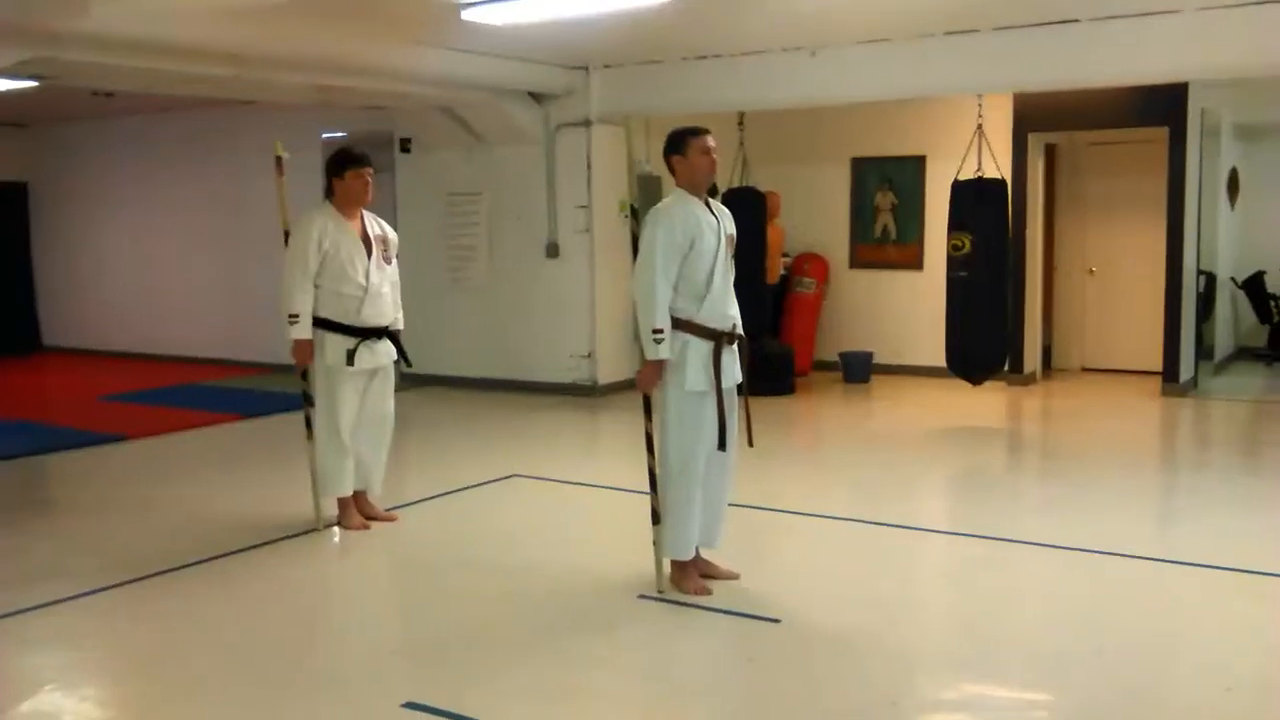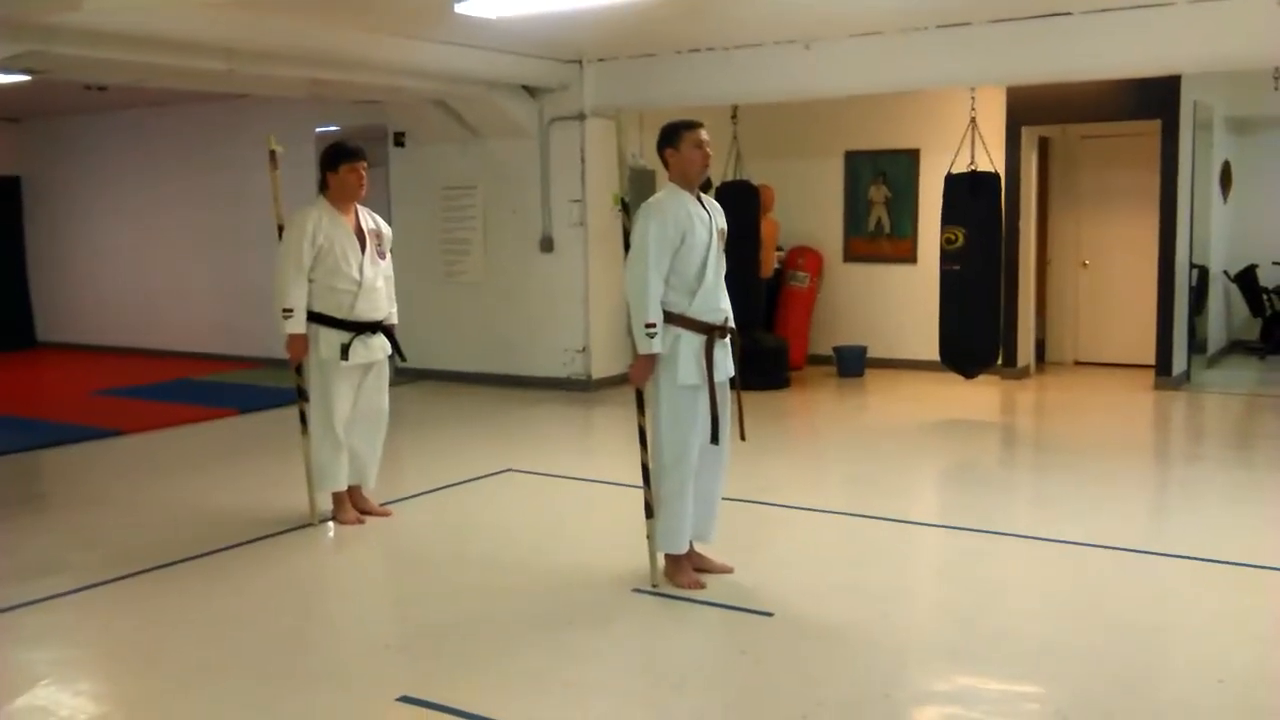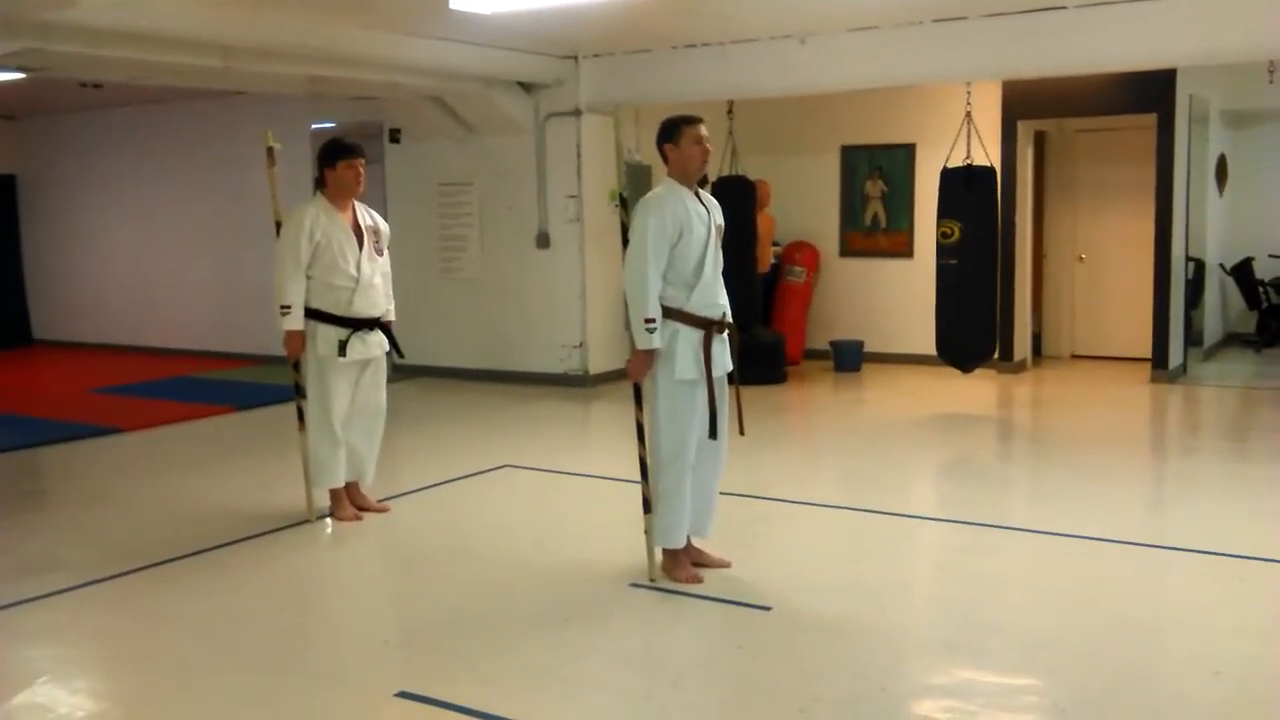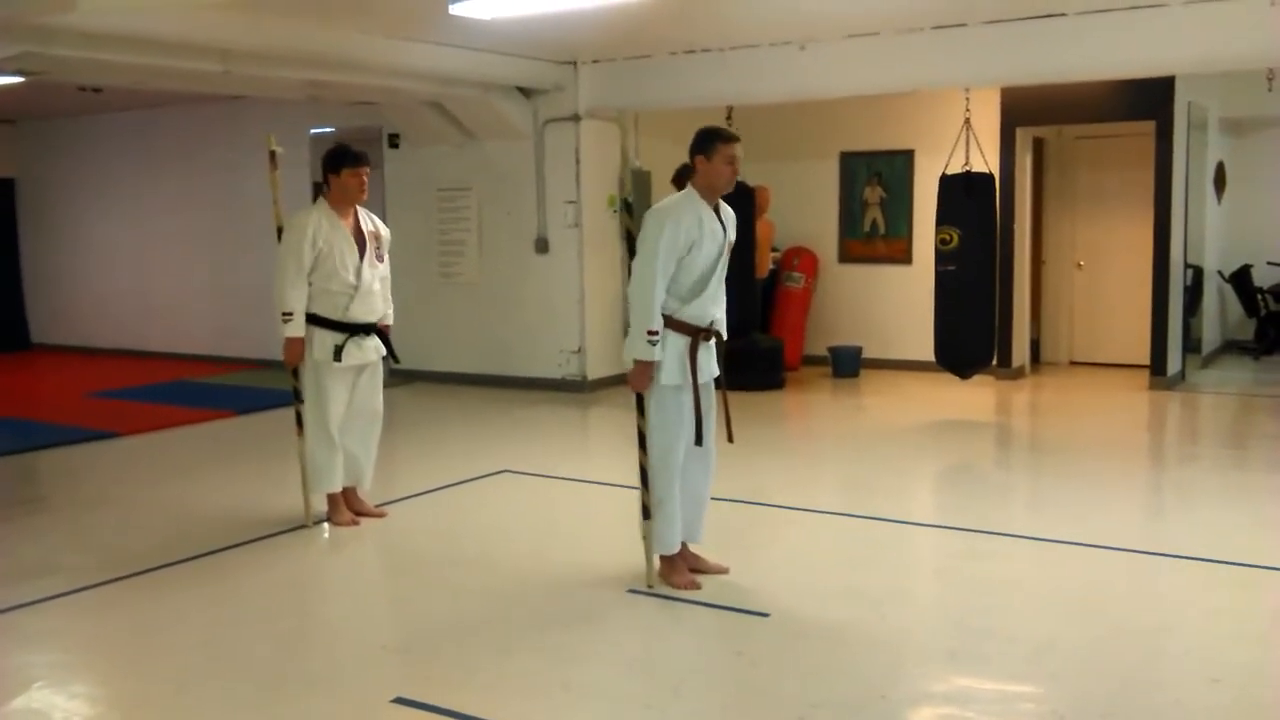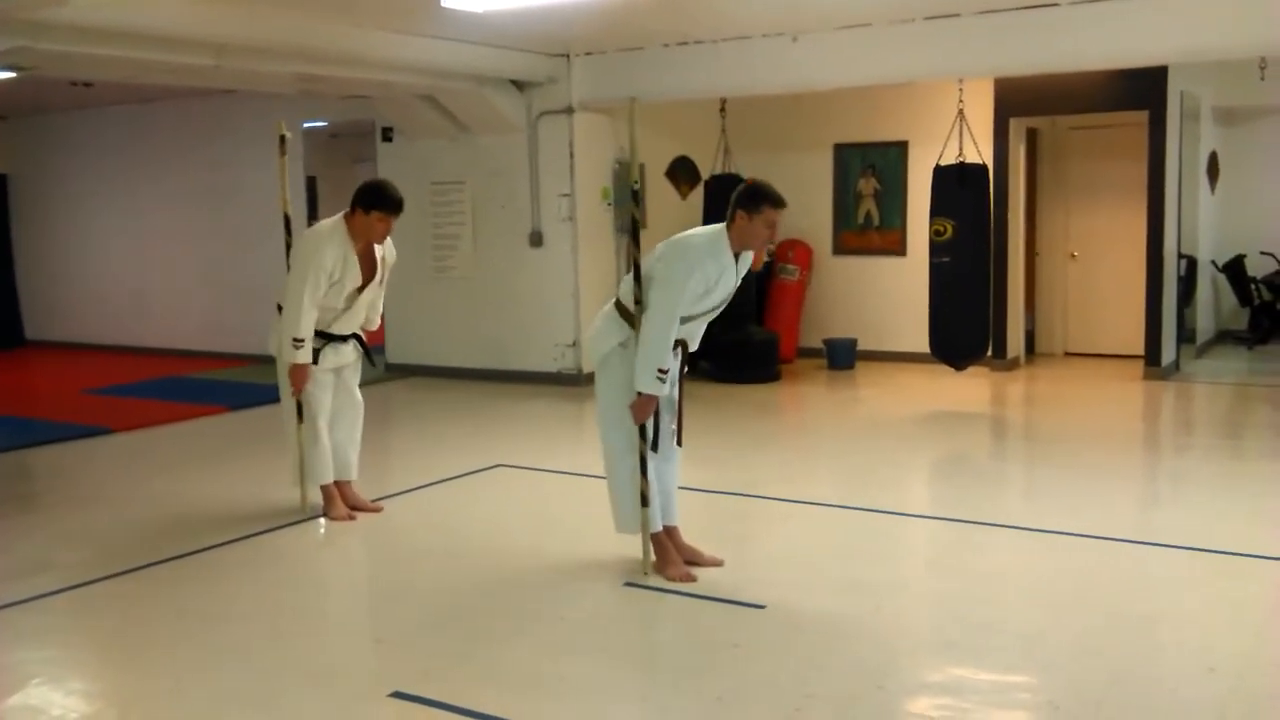
dt=1s
person 1, frame 1
left shoulder: (722, 215)
right shoulder: (668, 217)
right elbow: (652, 288)
left wrist: (734, 339)
right wrist: (654, 357)
left hip: (719, 351)
right hip: (685, 353)
left knee: (716, 455)
right knee: (685, 458)
left ankle: (697, 552)
right ankle: (680, 561)
person 1, frame 2
left shoulder: (714, 210)
right shoulder: (660, 211)
right elbow: (643, 283)
left wrist: (726, 333)
right wrist: (646, 351)
left hip: (713, 346)
right hip: (678, 346)
left knee: (709, 450)
right knee: (678, 452)
left ankle: (691, 546)
right ankle: (674, 555)
person 1, frame 3
left shoulder: (710, 205)
right shoulder: (658, 207)
right elbow: (641, 279)
left wrist: (723, 330)
right wrist: (644, 347)
left hip: (710, 340)
right hip: (676, 342)
left knee: (707, 446)
right knee: (676, 447)
left ankle: (688, 541)
right ankle: (671, 551)
person 1, frame 4
left shoulder: (726, 217)
right shoulder: (671, 216)
right elbow: (645, 288)
left wrist: (714, 337)
right wrist: (644, 359)
left hip: (699, 347)
right hip: (662, 347)
left knee: (697, 452)
right knee: (664, 453)
left ankle: (683, 547)
right ankle: (668, 557)
person 1, frame 5
left shoulder: (743, 256)
right shoulder: (693, 254)
right elbow: (658, 324)
left wrist: (682, 354)
right wrist: (648, 392)
left hip: (664, 346)
right hip: (627, 340)
left knee: (664, 442)
right knee: (633, 442)
left ankle: (674, 538)
right ankle: (662, 549)
person 2, frame 1
left shoulder: (383, 231)
right shoulder: (315, 227)
right elbow: (299, 284)
left wrist: (396, 329)
right wrist: (301, 336)
left hip: (378, 344)
right hip: (336, 343)
left knee: (375, 421)
right knee: (337, 423)
left ankle: (363, 497)
right ankle: (344, 505)
person 2, frame 2
left shoulder: (377, 225)
right shoulder: (309, 222)
right elbow: (293, 278)
left wrist: (390, 322)
right wrist: (295, 331)
left hip: (372, 338)
right hip: (331, 337)
left knee: (370, 416)
right knee: (332, 417)
left ankle: (359, 491)
right ankle: (340, 499)
person 2, frame 3
left shoulder: (374, 222)
right shoulder: (307, 219)
right elbow: (290, 275)
left wrist: (387, 319)
right wrist: (293, 327)
left hip: (369, 334)
right hip: (328, 334)
left knee: (368, 412)
right knee: (329, 413)
left ankle: (356, 488)
right ankle: (337, 496)
person 2, frame 4
left shoulder: (375, 226)
right shoulder: (308, 224)
right elbow: (291, 281)
left wrist: (385, 322)
right wrist: (293, 335)
left hip: (366, 339)
right hip: (325, 339)
left knee: (366, 416)
right knee: (326, 419)
left ankle: (353, 493)
right ankle: (335, 501)
person 2, frame 5
left shoulder: (383, 248)
right shoulder: (321, 244)
right elbow: (301, 305)
left wrist: (368, 329)
right wrist: (299, 361)
left hip: (345, 341)
right hip: (309, 341)
left knee: (348, 411)
right knee: (314, 415)
left ankle: (346, 488)
right ankle: (329, 495)
